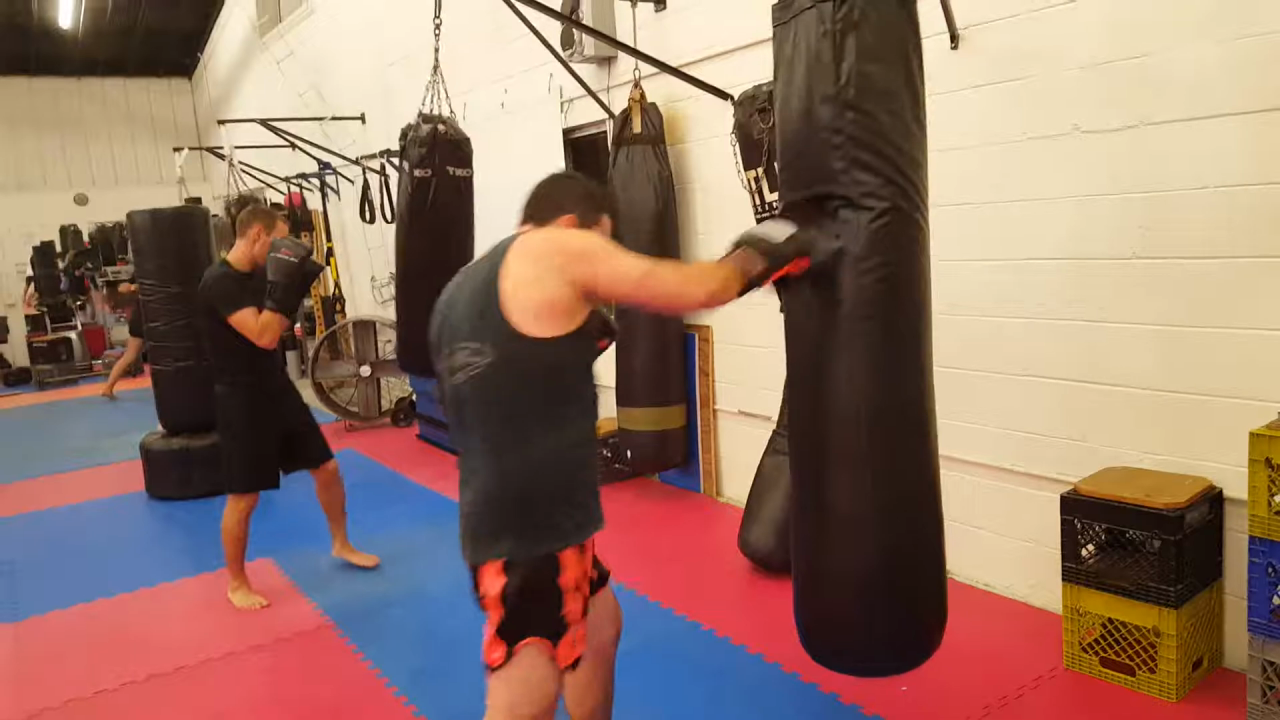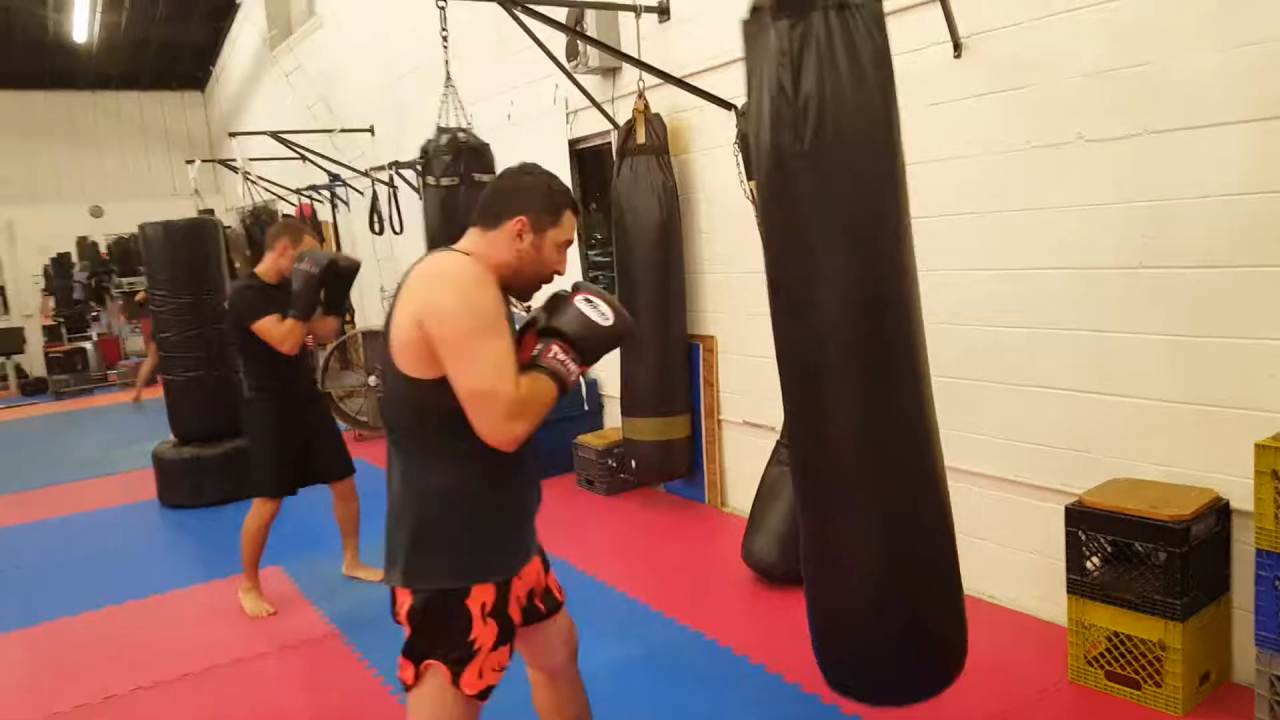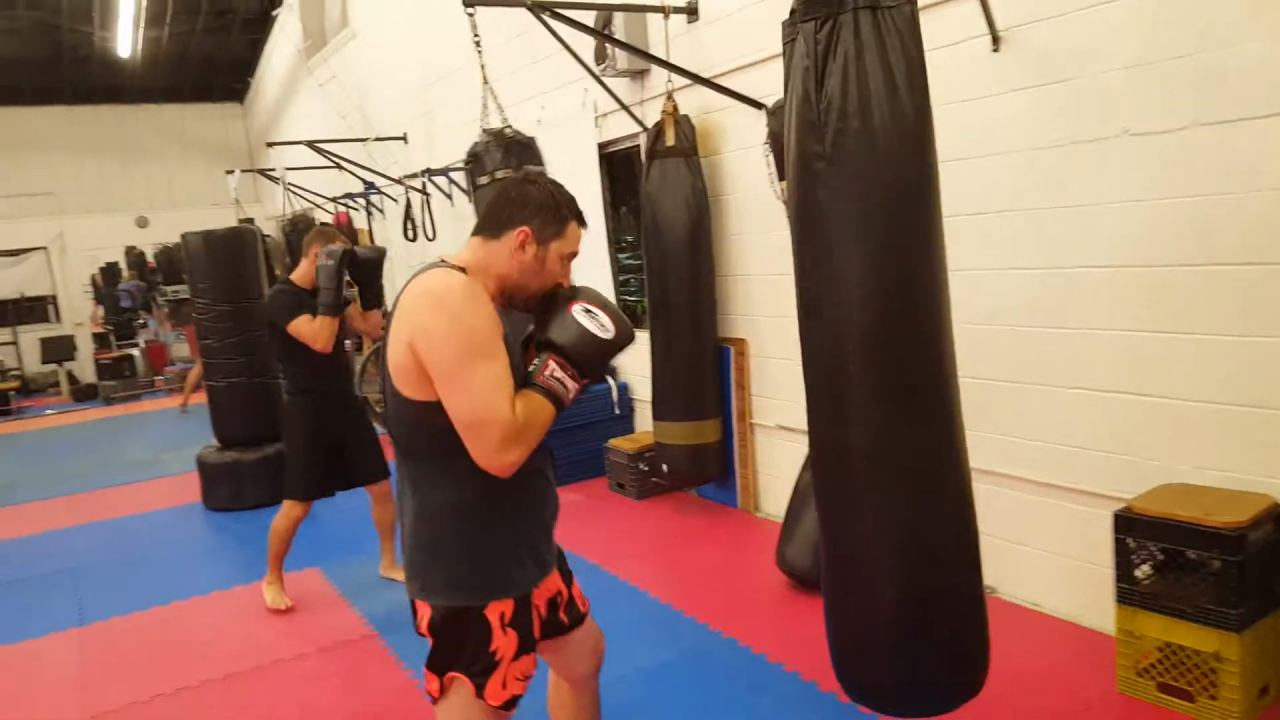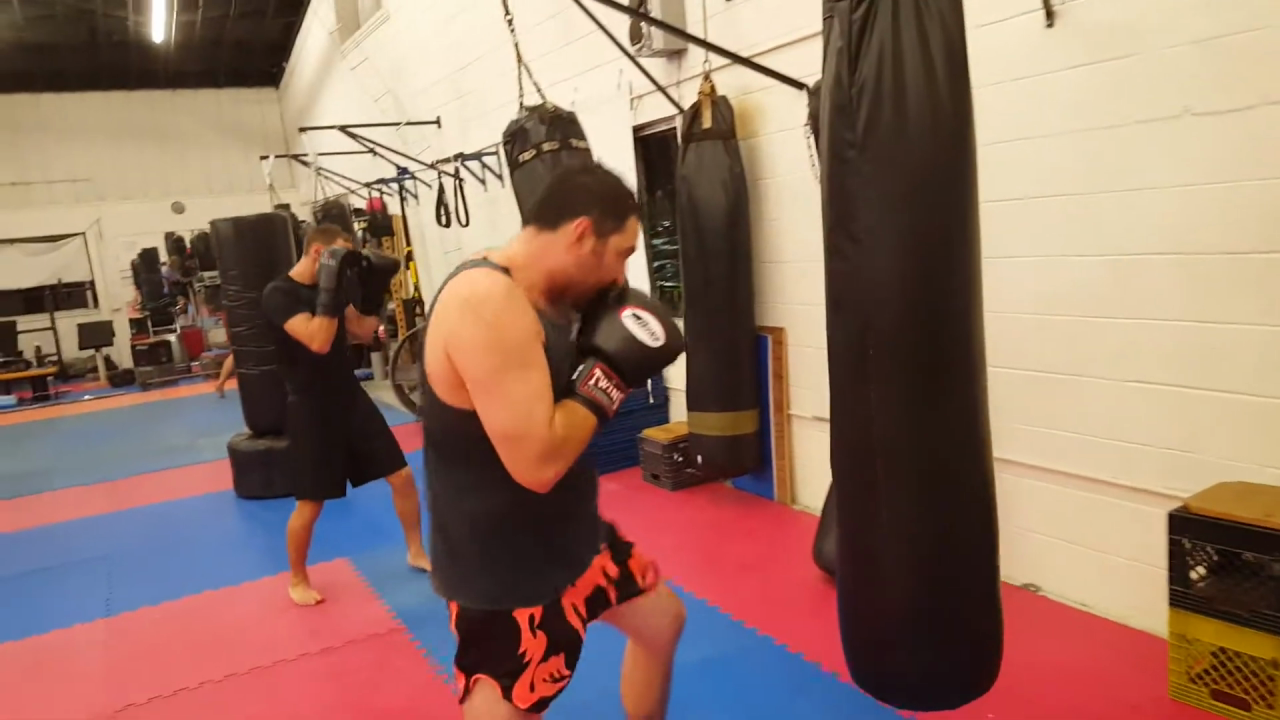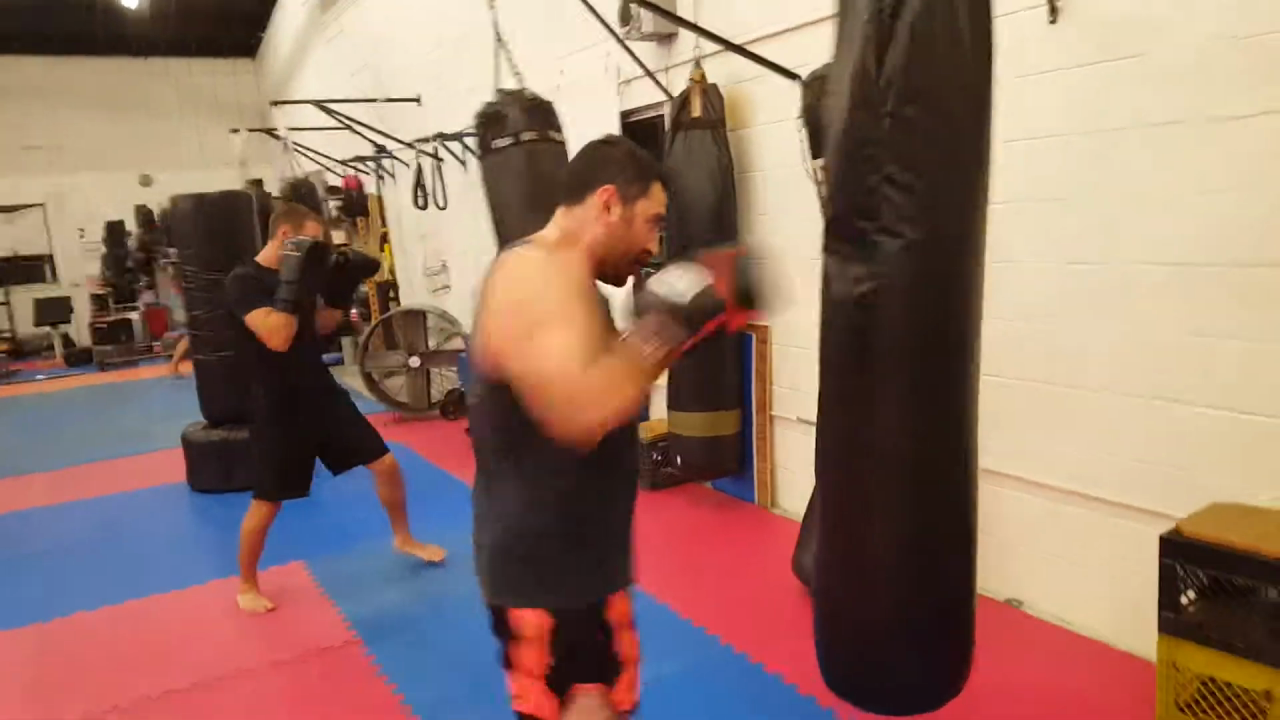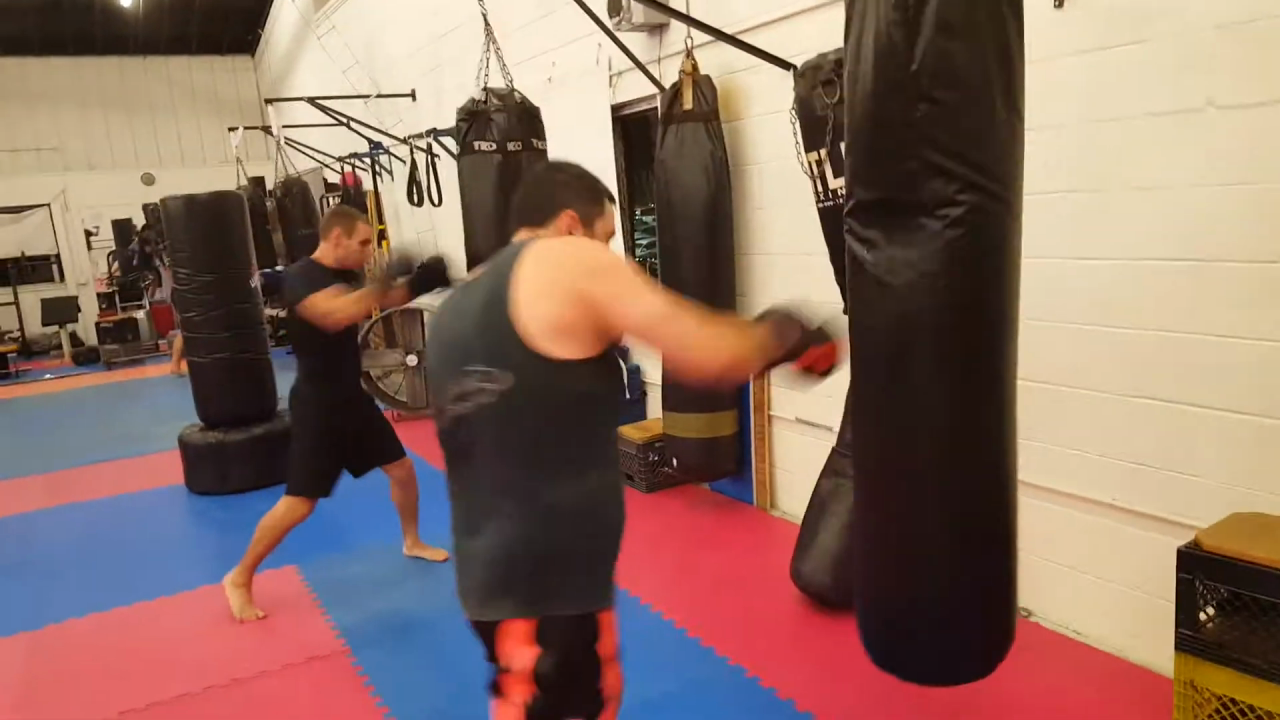
dt=0.3s
person 1, frame 1
left shoulder: (459, 292)
right shoulder: (554, 250)
right elbow: (685, 290)
right wrist: (759, 257)
left hip: (506, 510)
right hip: (527, 524)
left knee: (599, 623)
person 1, frame 2
left shoulder: (461, 282)
right shoulder: (457, 279)
right elbow: (504, 424)
left wrist: (537, 343)
right wrist: (566, 352)
left hip: (498, 532)
right hip: (453, 553)
left knee: (556, 647)
person 1, frame 3
left shoulder: (468, 295)
right shoulder: (448, 297)
right elbow: (500, 448)
left wrist: (548, 351)
right wrist: (563, 365)
left hip: (520, 545)
right hip: (473, 569)
left knee: (582, 655)
person 1, frame 4
left shoulder: (539, 290)
right shoulder: (486, 302)
right elbow: (538, 461)
right wrist: (610, 371)
left hip: (572, 536)
right hip: (507, 570)
left knee: (660, 618)
person 1, frame 5
left shoulder: (563, 271)
right shoulder: (538, 273)
right elbow: (590, 412)
right wrist: (664, 327)
left hip: (571, 549)
right hip: (548, 563)
person 1, frame 6
left shoulder: (455, 310)
right shoulder: (568, 263)
right elbow: (710, 355)
right wrist: (787, 336)
left hip: (499, 568)
right hip: (553, 577)
person 2, frame 1
left shoulder: (256, 274)
right shoulder: (219, 282)
right elbow: (264, 338)
left wrist: (295, 288)
right wrist: (282, 282)
left hip: (278, 390)
right hip: (242, 401)
left knee: (327, 468)
right knee: (243, 498)
left ankle: (342, 544)
right ankle: (237, 583)
person 2, frame 2
left shoulder: (295, 284)
right shoulder: (246, 293)
left elbow: (327, 331)
right elbow: (288, 344)
left wrist: (337, 290)
right wrist: (304, 292)
left hip: (307, 399)
right hip: (269, 406)
left knee: (345, 484)
right knee: (267, 502)
left ankle: (352, 561)
right ankle: (249, 587)
person 2, frame 3
left shoulder: (328, 290)
right shoulder: (282, 298)
left elbow: (373, 328)
right elbow: (322, 342)
left wrist: (370, 281)
right wrist: (329, 286)
left hip: (345, 403)
right hip: (307, 409)
left knee: (381, 487)
right knee: (297, 505)
left ankle: (389, 563)
right ankle: (273, 579)
person 2, frame 4
left shoulder: (327, 284)
right shoulder: (279, 295)
left elbow: (362, 333)
right elbow: (318, 342)
left wrist: (372, 289)
right wrist: (330, 285)
left hip: (351, 398)
right hip: (312, 410)
left knee: (402, 476)
right knee: (310, 504)
left ankle: (416, 553)
right ankle: (297, 579)
person 2, frame 5
left shoulder: (299, 271)
right shoulder: (244, 282)
left elbow: (322, 325)
right elbow: (279, 339)
left wrist: (343, 287)
right wrist: (293, 279)
left hip: (322, 391)
right hip: (278, 405)
left knee: (385, 464)
right knee: (266, 504)
left ankle: (404, 539)
right ankle: (247, 584)
person 2, frame 6
left shoulder: (343, 272)
right shoulder: (300, 277)
left elbow: (388, 297)
right elbow: (336, 316)
left wrist: (425, 276)
right wrist: (381, 285)
left hip: (350, 395)
right hip: (318, 403)
left knee: (402, 469)
right knee: (300, 502)
left ankle: (413, 541)
right ankle: (240, 578)
